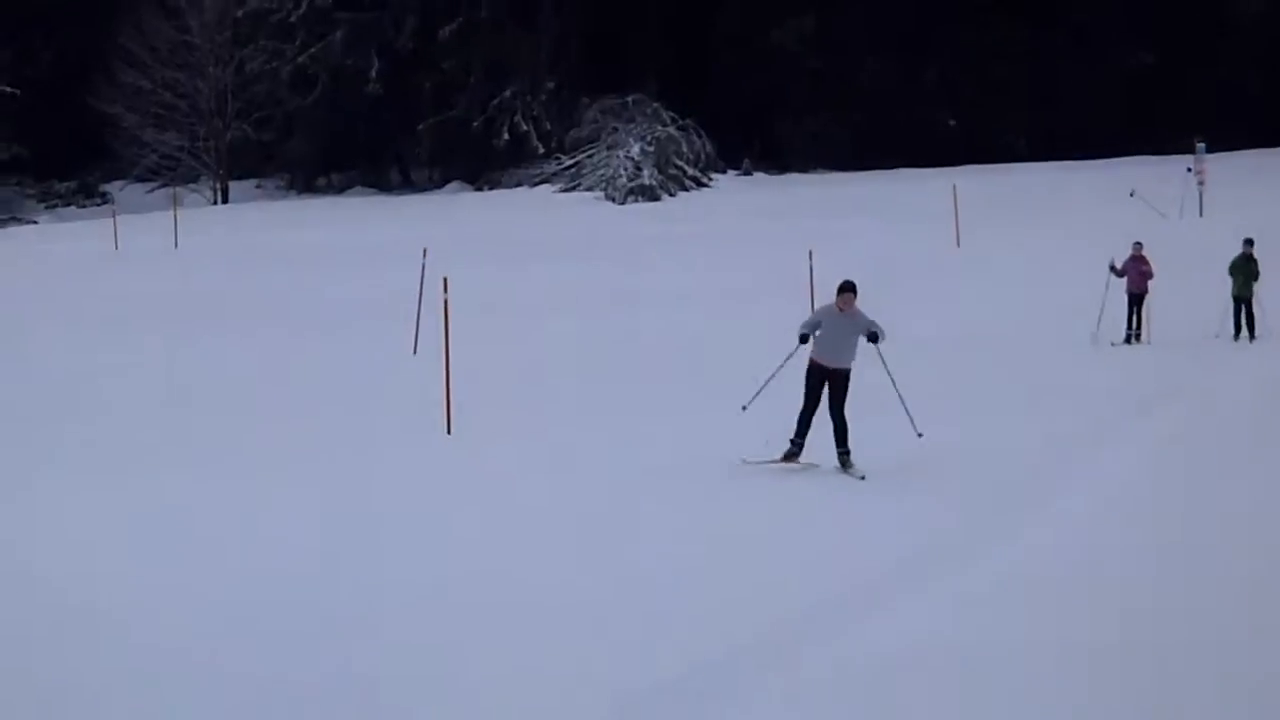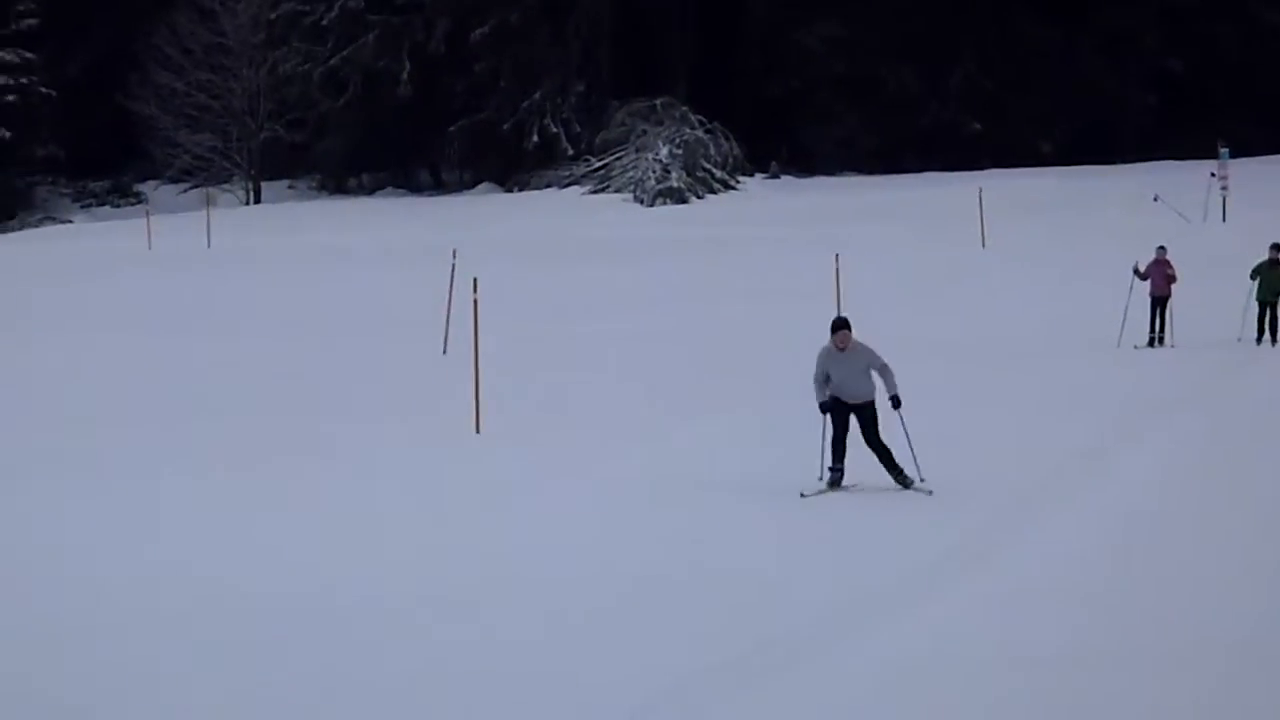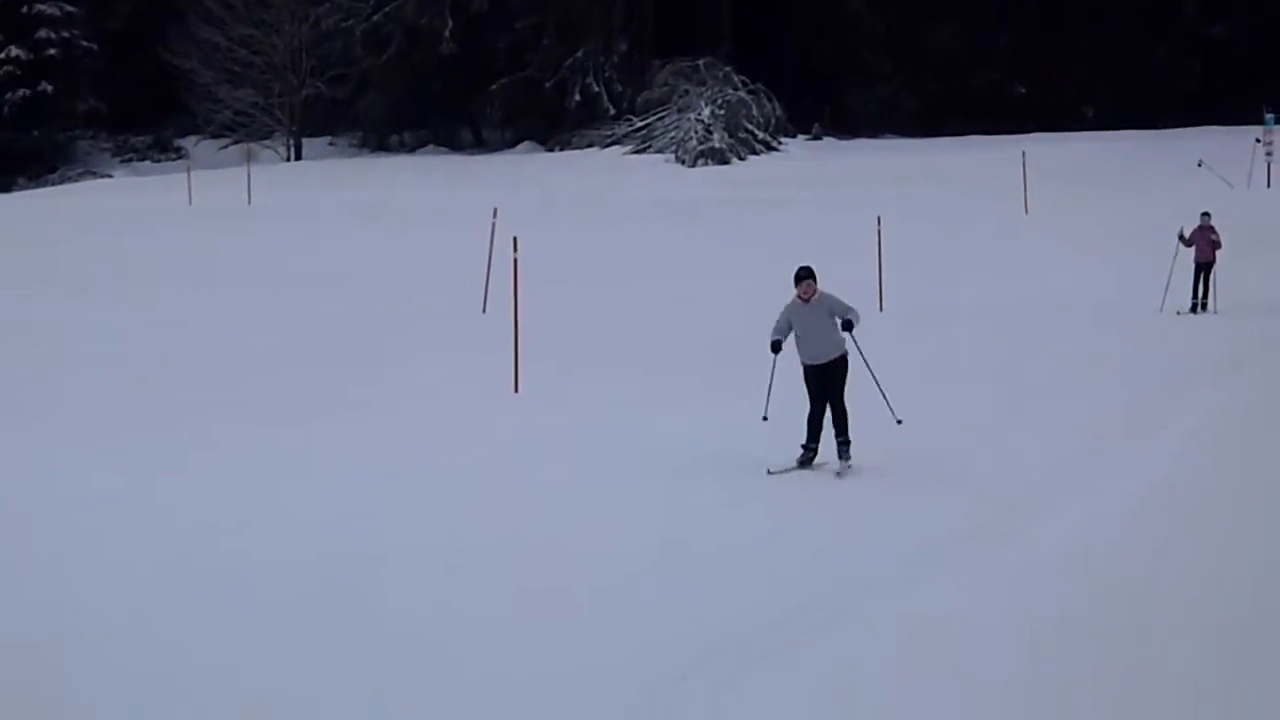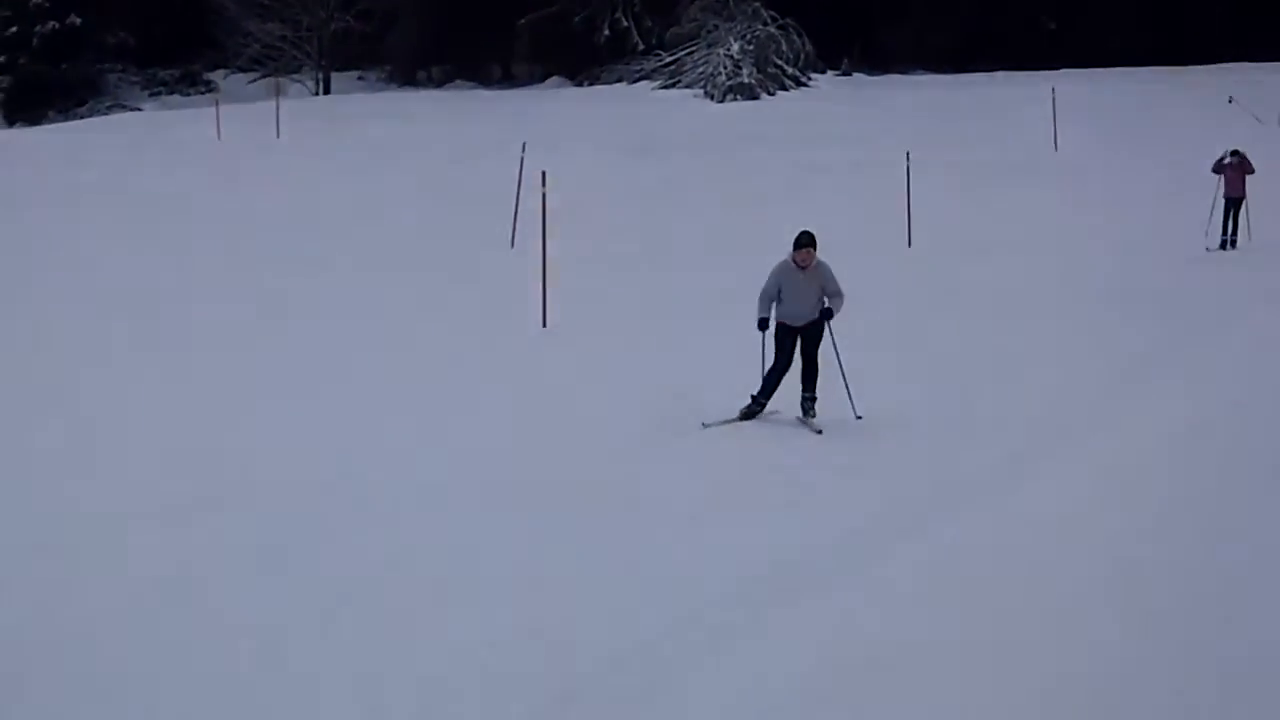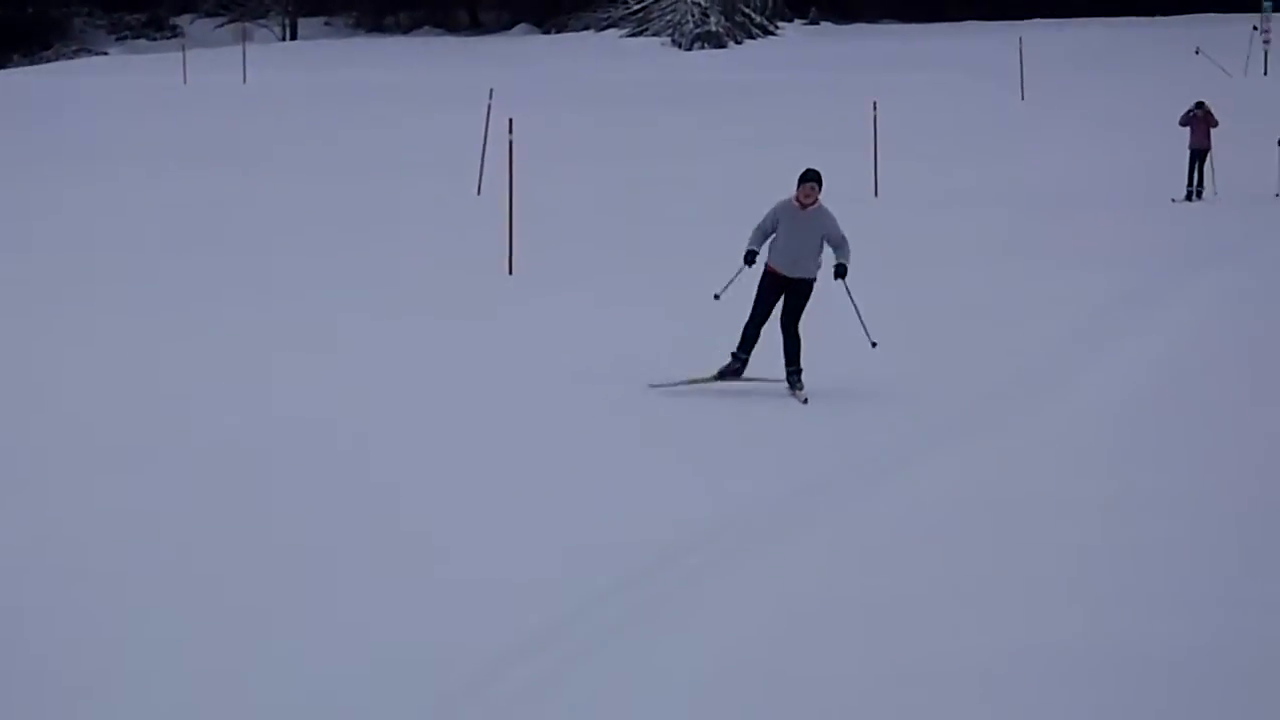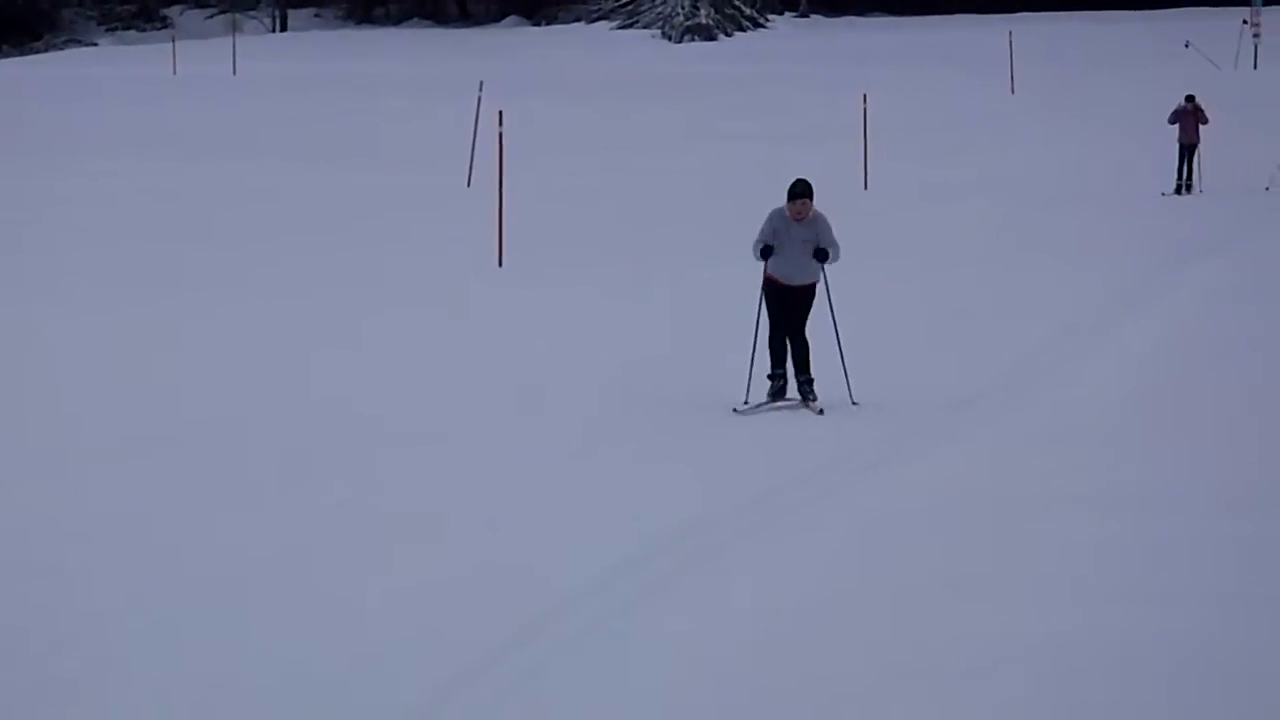
dt=0.5s
person 1, frame 1
left shoulder: (859, 318)
right shoulder: (825, 312)
left elbow: (878, 331)
right elbow: (807, 326)
left wrist: (875, 334)
right wrist: (804, 333)
left hip: (841, 371)
right hip: (817, 365)
left knee: (837, 412)
right knee: (810, 406)
left ankle: (843, 454)
right ankle: (796, 446)
person 1, frame 2
left shoulder: (862, 350)
right shoulder: (825, 354)
left elbow: (883, 369)
right elbow: (819, 380)
left wrist: (893, 392)
right wrist: (821, 400)
left hip: (864, 400)
right hip: (837, 400)
left knee: (873, 440)
right knee: (840, 432)
person 1, frame 3
left shoulder: (828, 300)
right shoulder: (791, 308)
left elbow: (851, 313)
right elbow: (779, 330)
left wrist: (850, 320)
right wrist: (776, 340)
left hip: (836, 358)
right hip: (811, 364)
left knee: (836, 401)
right knee: (817, 406)
left ankle: (843, 444)
right ankle: (810, 449)
person 1, frame 4
left shoulder: (823, 270)
right shoulder: (782, 269)
left elbow: (837, 295)
right elbow: (766, 296)
left wrist: (830, 309)
right wrist: (763, 317)
left hip: (814, 321)
right hip: (786, 322)
left knee: (810, 357)
right knee: (781, 364)
left ankle: (808, 401)
right ankle: (757, 403)
person 1, frame 5
left shoulder: (825, 217)
right shoulder: (782, 208)
left elbow: (840, 243)
right elbow: (762, 230)
left wrist: (842, 262)
right wrist: (752, 249)
left hip: (804, 279)
right hip: (774, 272)
left knee: (789, 324)
right knee: (757, 317)
left ankle: (793, 372)
right ankle: (739, 361)
person 1, frame 6
left shoulder: (819, 221)
right shoulder: (776, 217)
left elbow: (834, 251)
right elbow: (757, 247)
left wrist: (826, 254)
right wrist: (764, 251)
left hip: (805, 285)
right hip: (775, 282)
left knee: (796, 331)
right knee: (777, 329)
left ankle: (805, 382)
right ankle: (778, 379)
